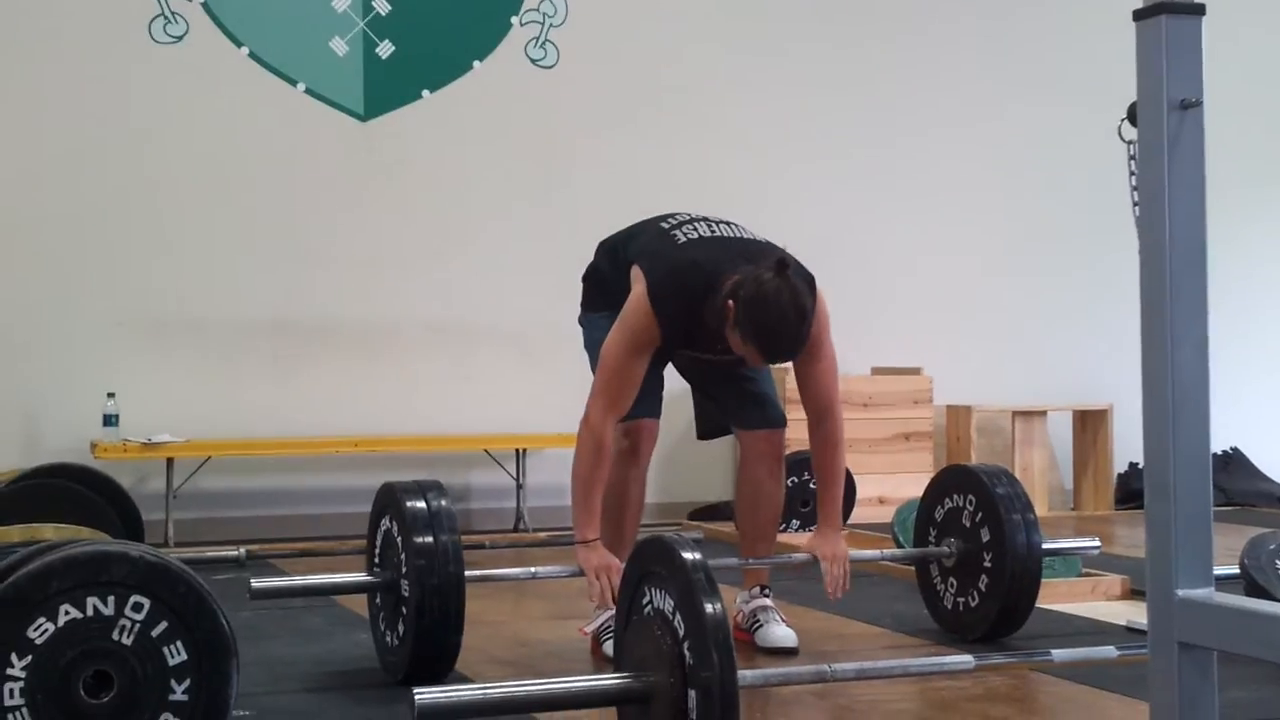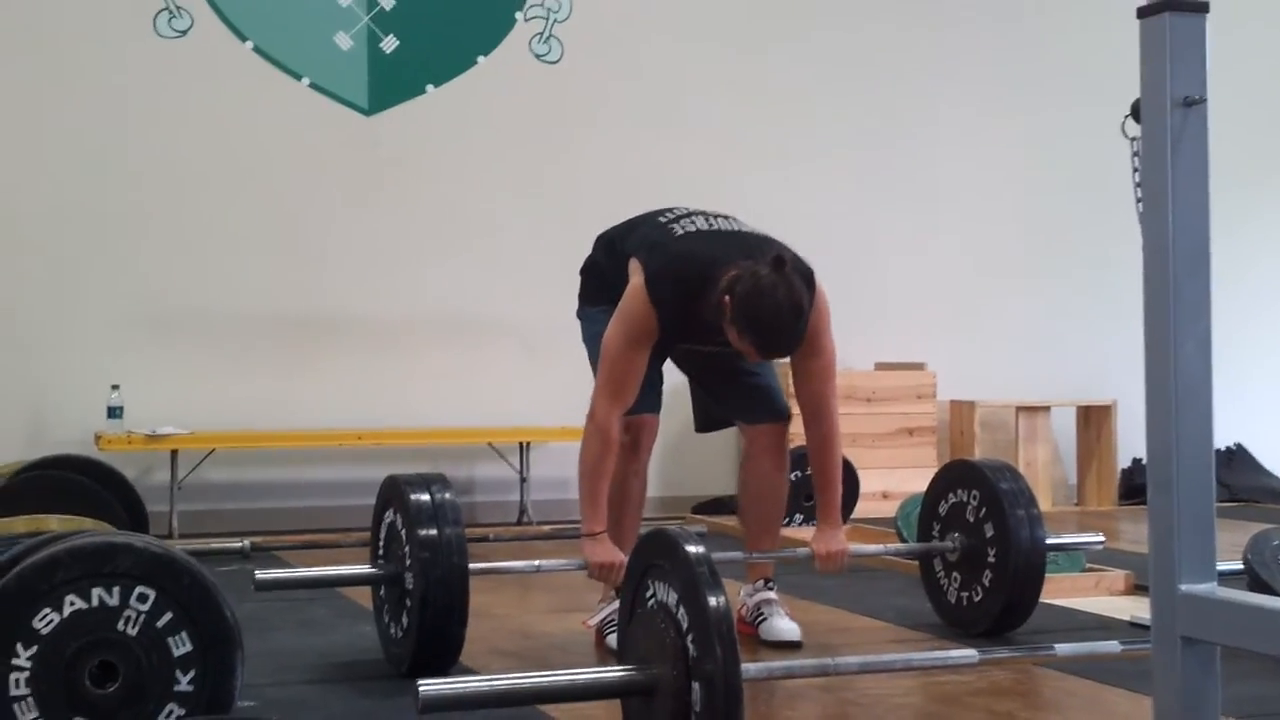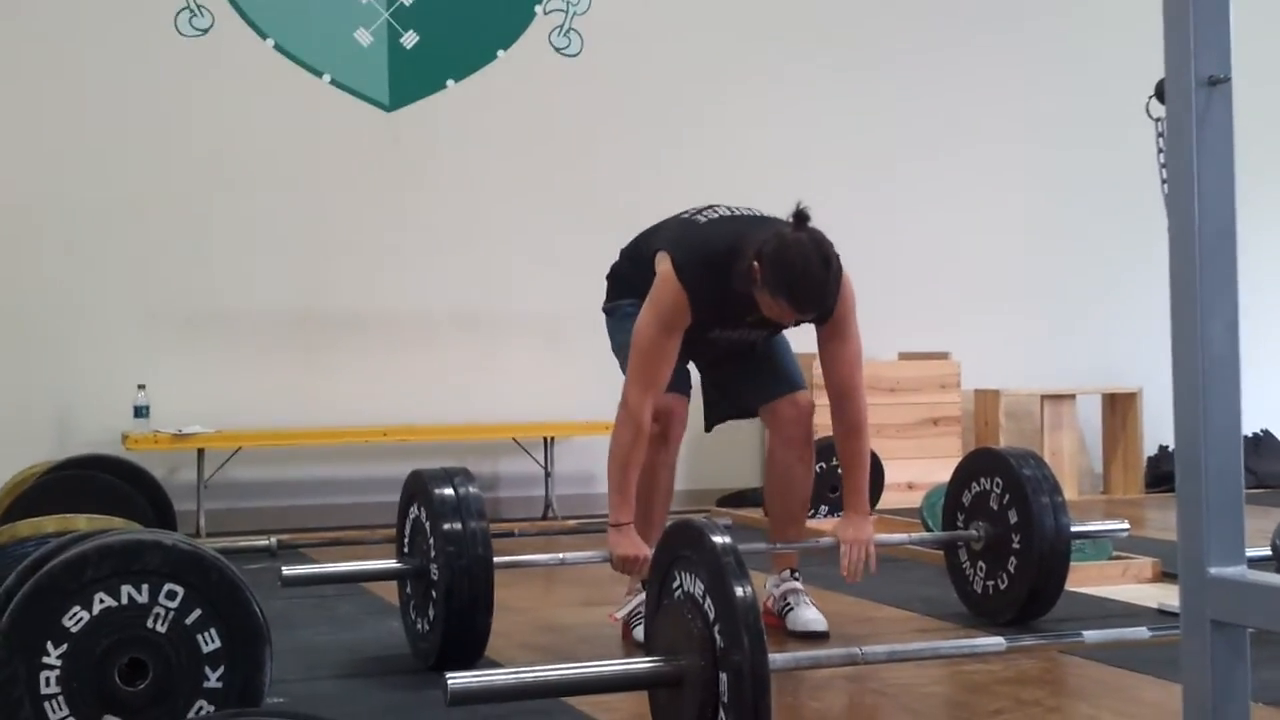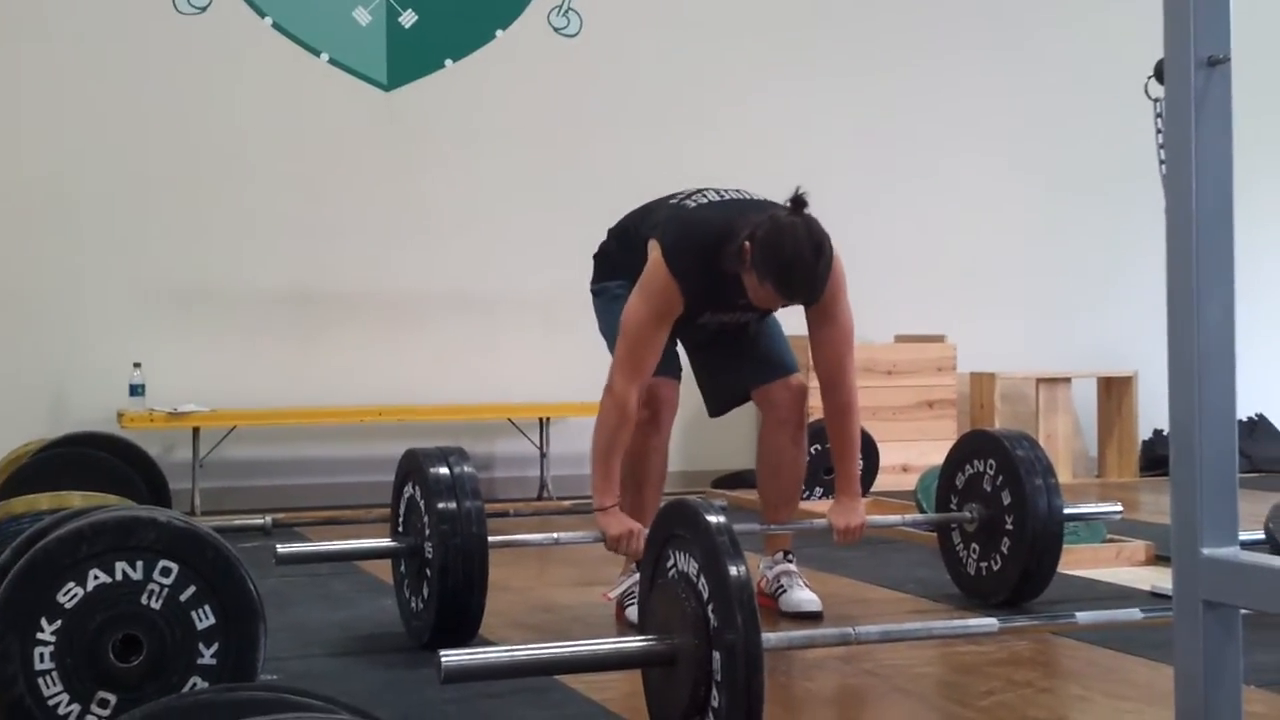
dt=1s
person 1, frame 1
left shoulder: (802, 303)
right shoulder: (654, 299)
left elbow: (825, 418)
right elbow: (599, 419)
left wrist: (830, 529)
right wrist: (588, 540)
left hip: (713, 315)
right hip: (616, 296)
left knee: (767, 436)
right knee: (636, 433)
left ankle: (755, 601)
right ankle: (613, 609)
person 1, frame 2
left shoulder: (803, 299)
right shoulder: (650, 289)
left elbow: (820, 417)
right elbow: (605, 413)
left wrist: (830, 524)
right wrist: (595, 534)
left hip: (708, 309)
right hip: (613, 289)
left knee: (770, 428)
right knee: (636, 427)
left ankle: (759, 594)
right ankle: (617, 602)
person 1, frame 3
left shoulder: (829, 283)
right shoulder: (683, 274)
left elbow: (848, 401)
right elbow: (638, 402)
left wrist: (858, 513)
right wrist: (621, 525)
left hip: (738, 325)
right hip: (641, 299)
left knee: (795, 413)
right knee: (666, 414)
left ankle: (784, 585)
right ankle: (643, 594)
person 1, frame 4
left shoulder: (819, 263)
right shoulder: (676, 258)
left elbow: (838, 382)
right elbow: (624, 387)
left wrist: (849, 494)
right wrist: (607, 506)
left hip: (726, 303)
right hip: (630, 279)
left knee: (788, 395)
right knee: (658, 398)
left ankle: (778, 566)
right ankle: (637, 575)
